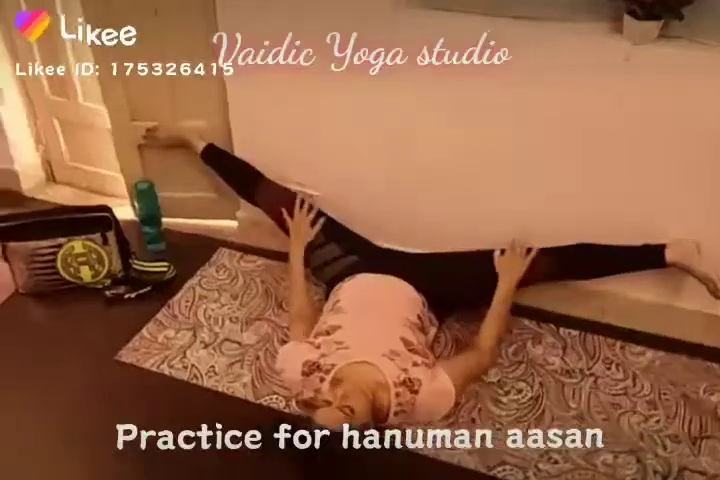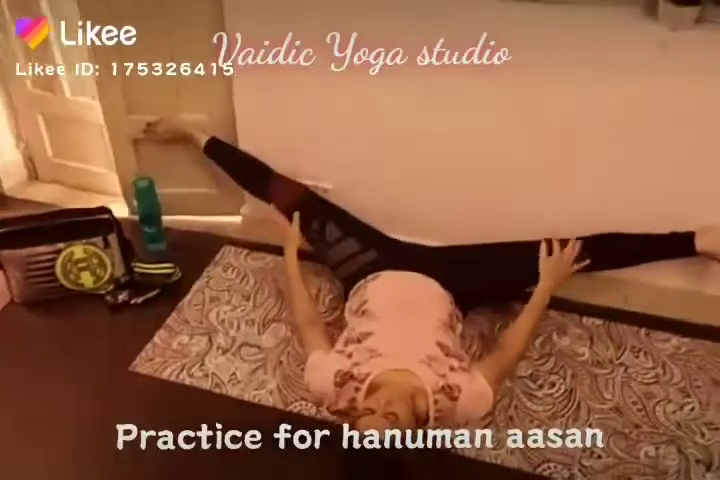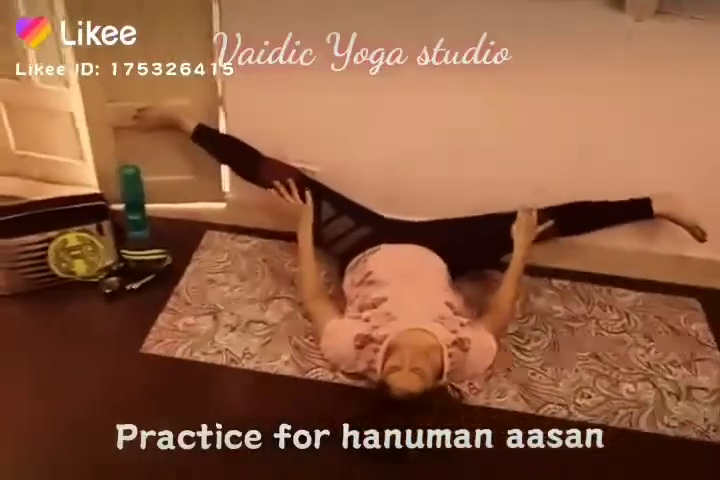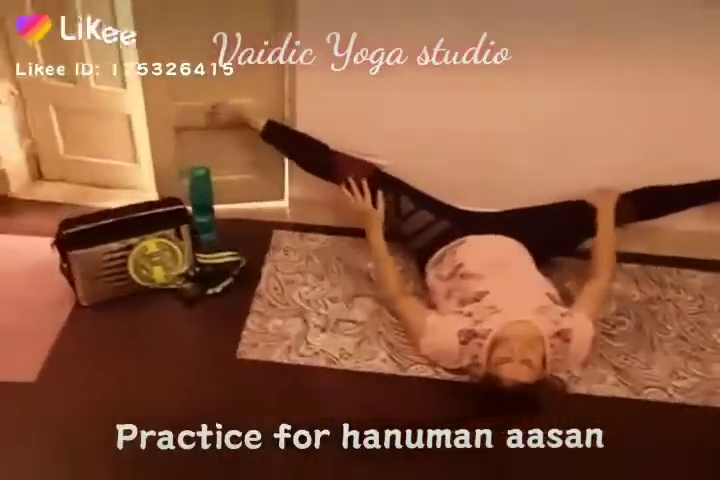
dt=0.7s
person 1, frame 1
left shoulder: (298, 372)
right shoulder: (421, 401)
left elbow: (300, 316)
right elbow: (480, 354)
left wrist: (296, 251)
right wrist: (507, 282)
left hip: (358, 277)
right hip: (416, 290)
left knee: (280, 202)
right knee: (533, 263)
person 1, frame 2
left shoulder: (331, 383)
right shoulder: (458, 403)
left elbow: (308, 324)
right elbow: (507, 352)
left wrist: (291, 254)
right wrist: (548, 286)
left hip: (377, 275)
right hip: (442, 284)
left knee: (291, 199)
person 1, frame 3
left shoulder: (348, 349)
right shoulder: (468, 357)
left elbow: (312, 297)
right elbow: (499, 313)
left wrist: (304, 228)
right wrist: (522, 246)
left hip: (371, 249)
right hip: (431, 254)
left knee: (285, 180)
right knee: (537, 223)
person 1, frame 4
left shoulder: (454, 348)
right shoulder: (573, 344)
left elbow: (397, 297)
right elbow: (600, 281)
left wrist: (373, 229)
right wrist: (607, 217)
left hip: (452, 247)
right hip: (513, 243)
left knee: (362, 179)
